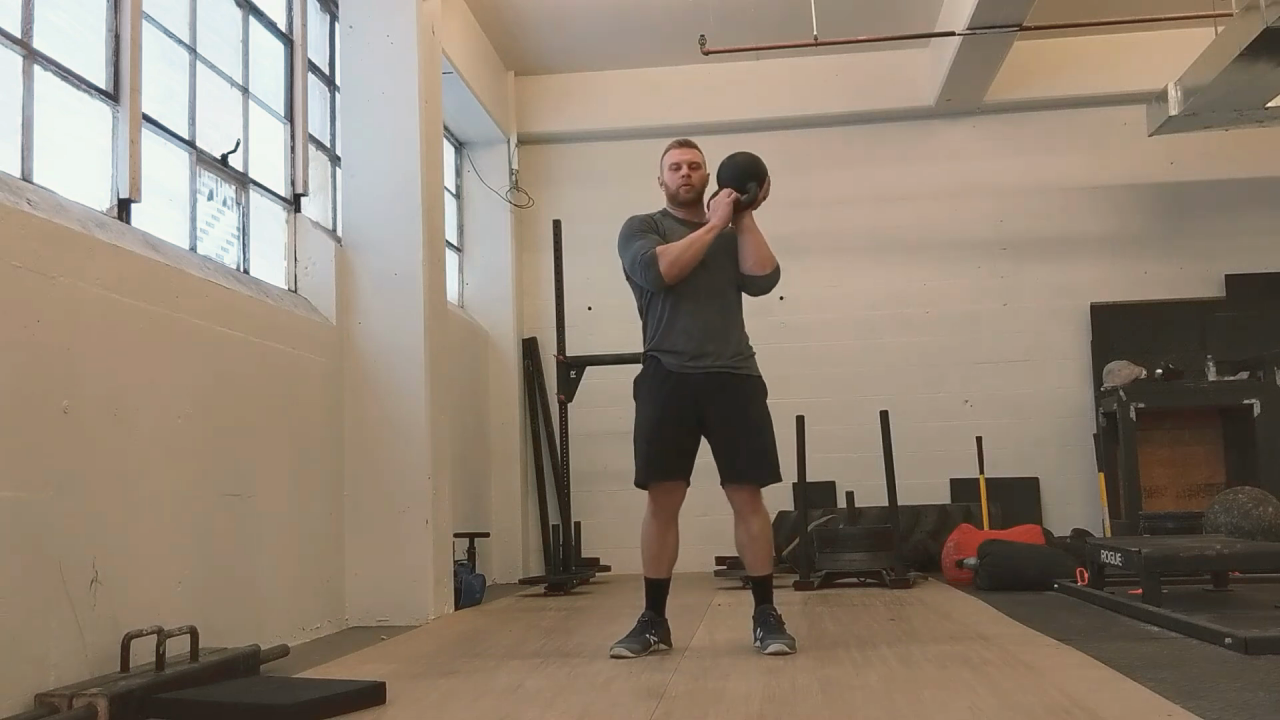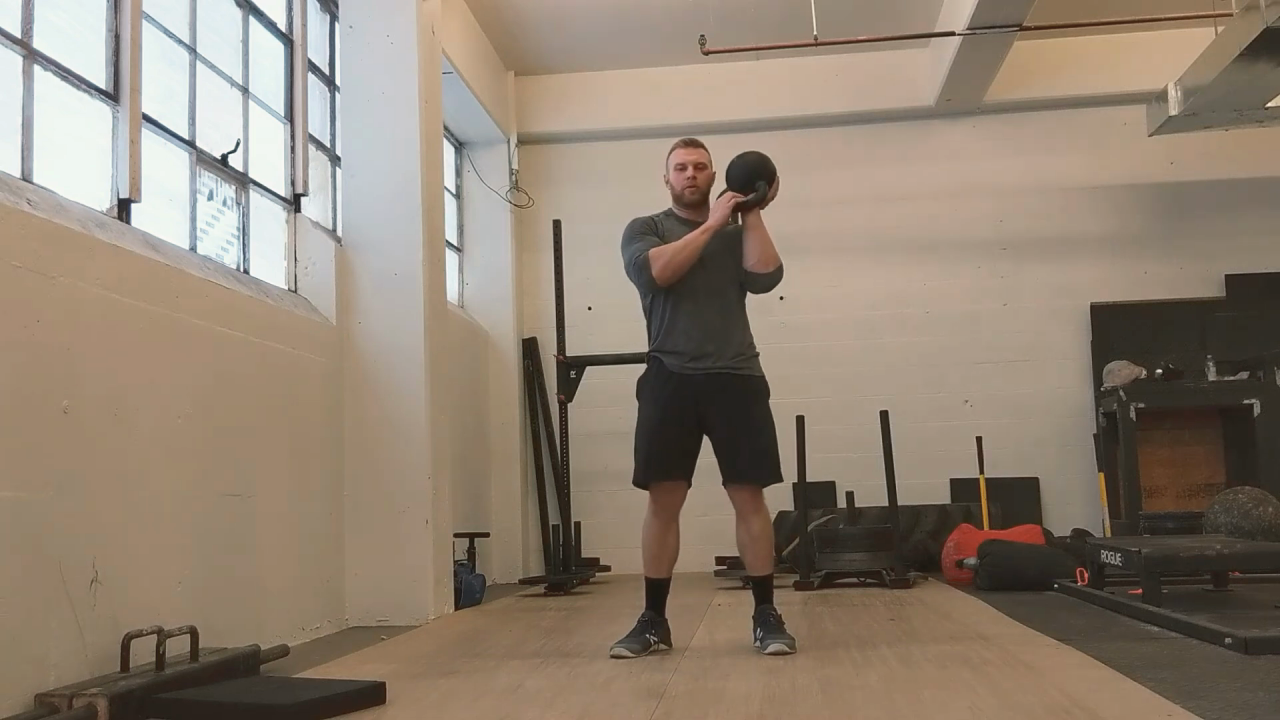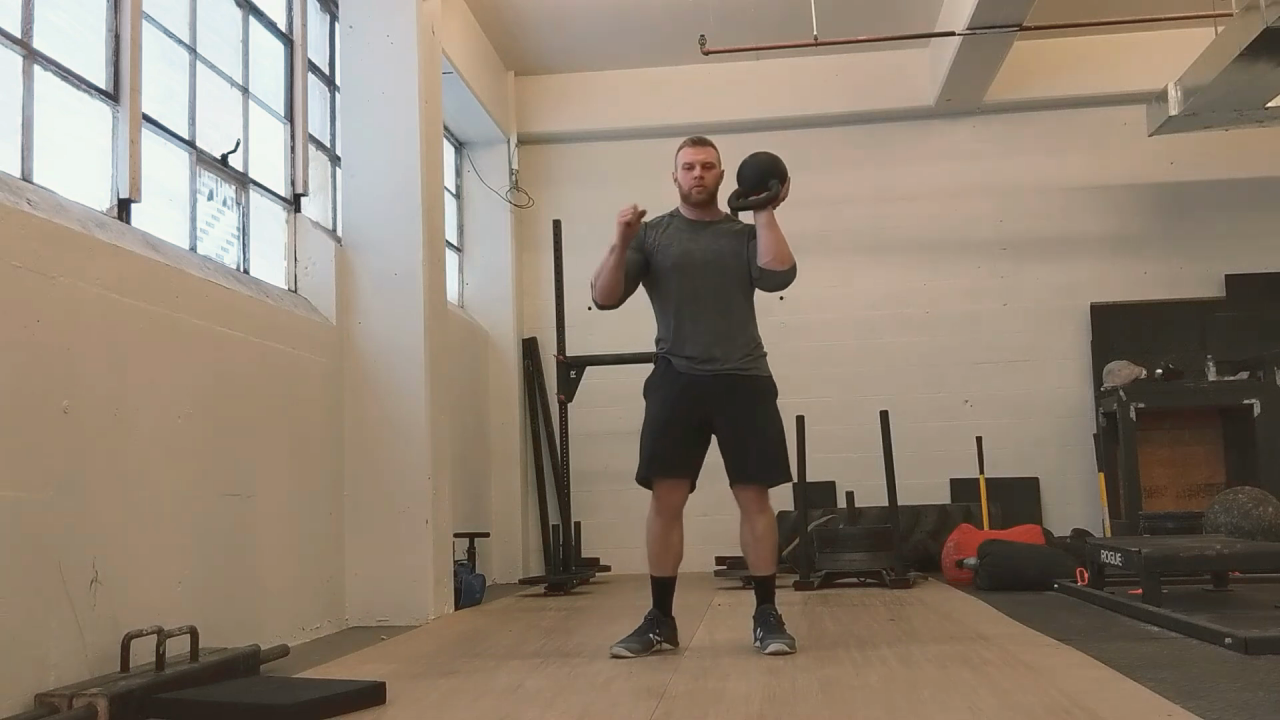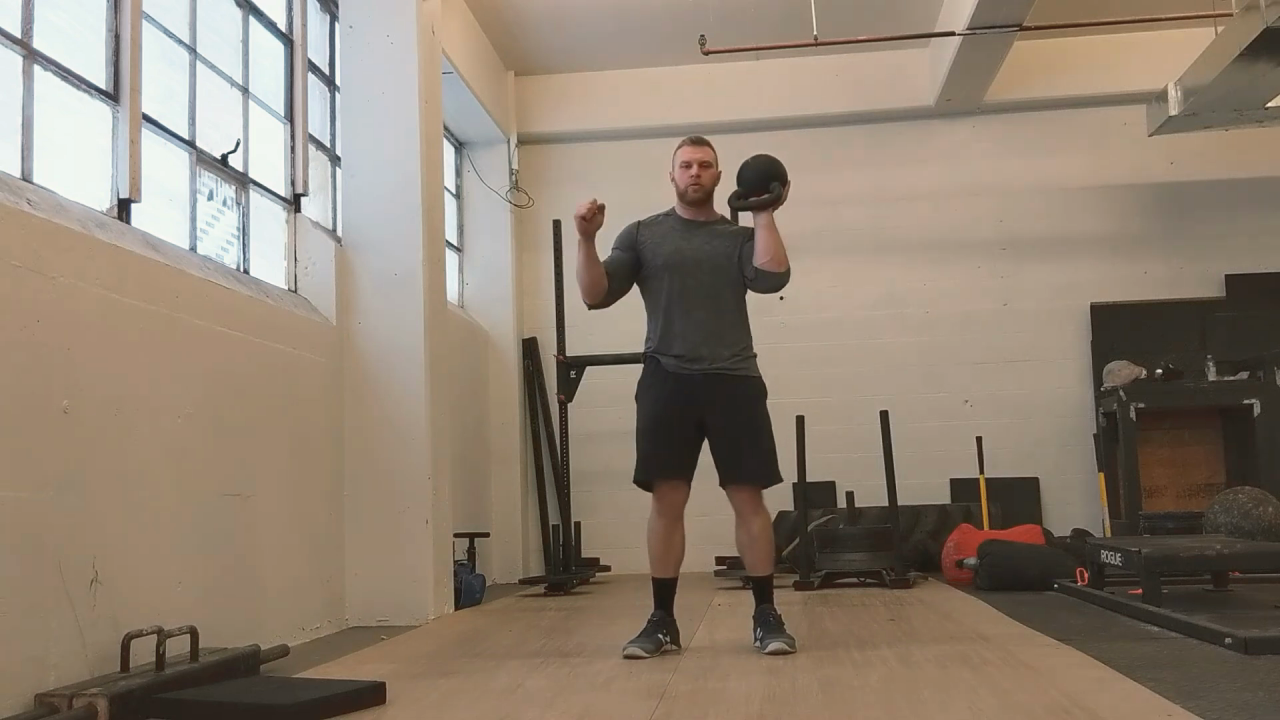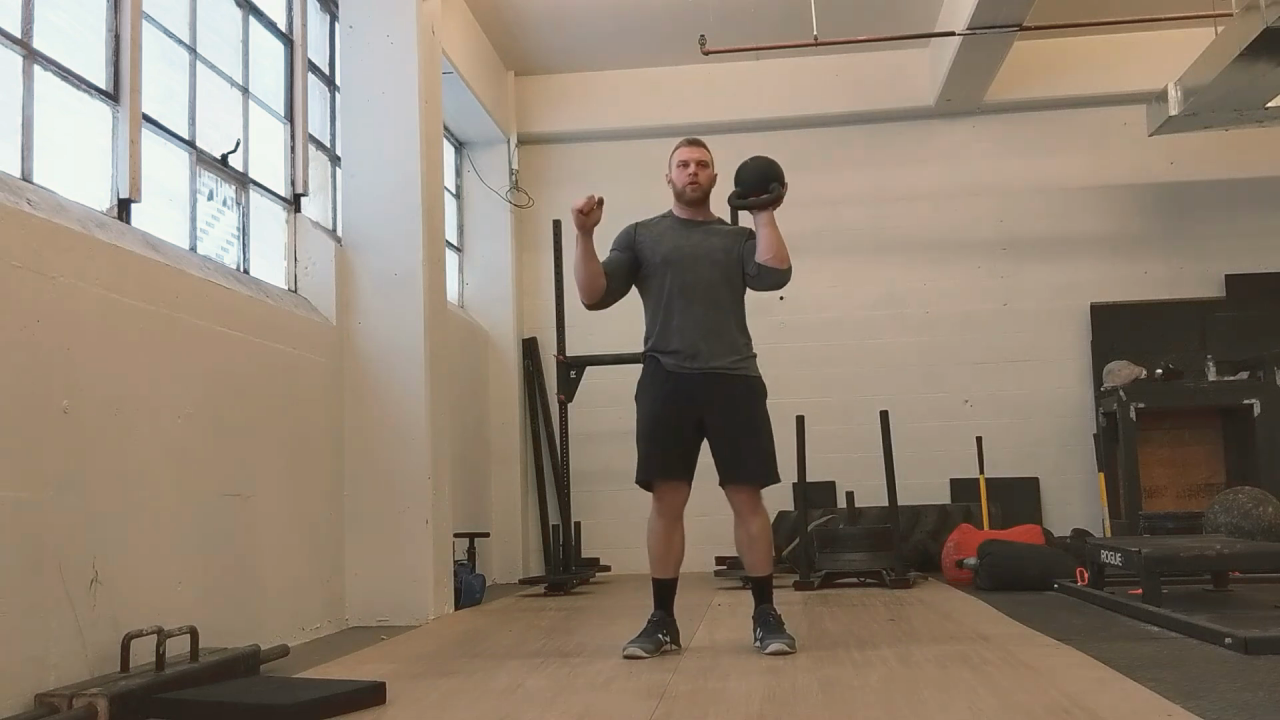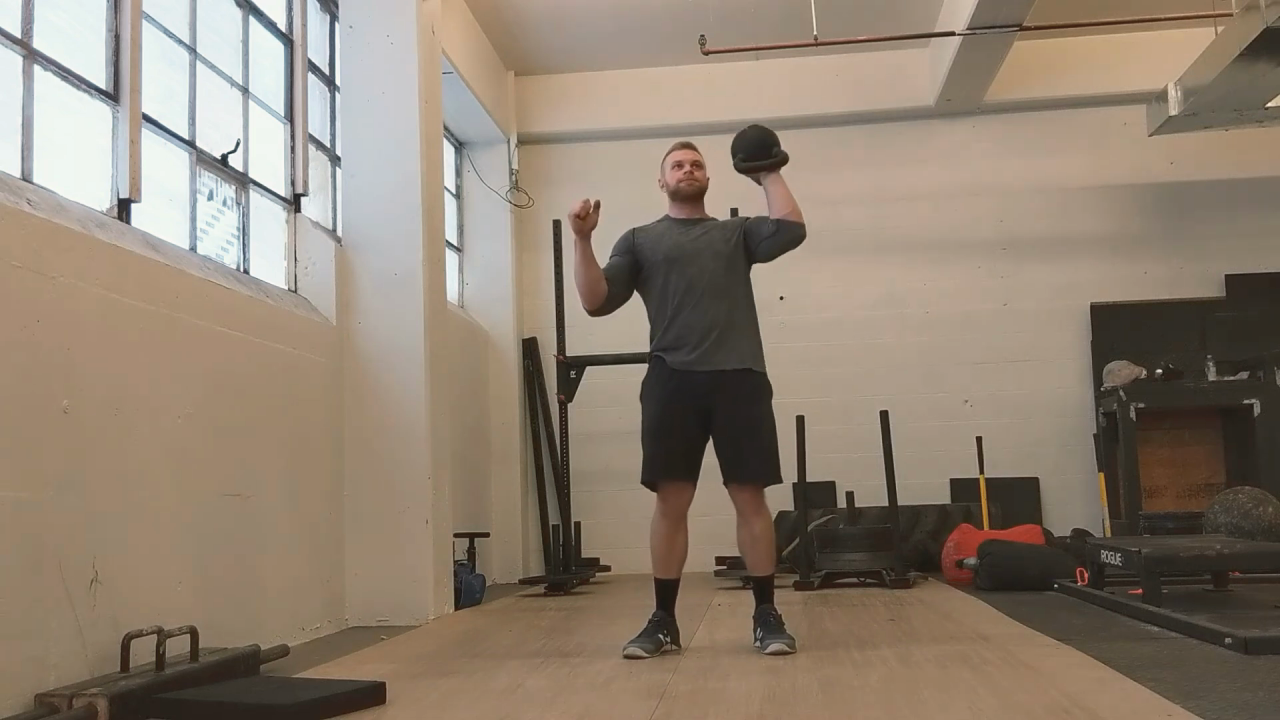
dt=0.3s
person 1, frame 1
left shoulder: (733, 234)
right shoulder: (641, 227)
left elbow: (762, 280)
right elbow: (659, 270)
left wrist: (745, 215)
right wrist: (713, 225)
left hip: (734, 378)
right hip: (667, 379)
left knee: (748, 496)
right knee: (661, 498)
left ankle: (765, 614)
right ankle: (654, 620)
person 1, frame 2
left shoulder: (738, 234)
right shoulder: (644, 228)
left elbow: (765, 277)
right elbow: (654, 272)
left wrist: (752, 214)
right wrist: (710, 225)
left hip: (736, 379)
right hip: (670, 380)
left knee: (749, 496)
right knee: (662, 499)
left ankle: (765, 614)
right ankle: (654, 619)
person 1, frame 3
left shoulder: (745, 234)
right shoulder: (649, 233)
left elbow: (778, 275)
right elbow: (604, 298)
left wrist: (766, 212)
right wrist: (620, 242)
left hip: (742, 380)
right hip: (677, 381)
left knee: (754, 496)
right knee: (665, 497)
left ankle: (767, 615)
right ankle: (659, 619)
person 1, frame 4
left shoulder: (741, 237)
right shoulder: (643, 234)
left elbow: (772, 278)
right elbow: (595, 295)
left wrist: (765, 213)
right wrist: (586, 239)
left hip: (734, 380)
right hip: (667, 381)
left knee: (749, 497)
right knee: (666, 499)
left ankle: (766, 614)
right ankle: (662, 619)
person 1, frame 5
left shoulder: (738, 237)
right shoulder: (641, 235)
left elbow: (774, 274)
right elbow: (594, 295)
left wrist: (764, 212)
right wrist: (584, 235)
left hip: (733, 379)
right hip: (667, 380)
left knee: (747, 497)
right knee: (666, 499)
left ankle: (765, 614)
right ankle: (662, 620)
person 1, frame 6
left shoulder: (736, 231)
right shoulder: (640, 240)
left elbow: (792, 230)
right elbow: (596, 301)
left wrist: (768, 177)
right wrist: (582, 240)
left hip: (739, 377)
right hip: (673, 380)
left knee: (750, 495)
right knee: (670, 499)
left ankle: (766, 614)
right ankle: (663, 619)
